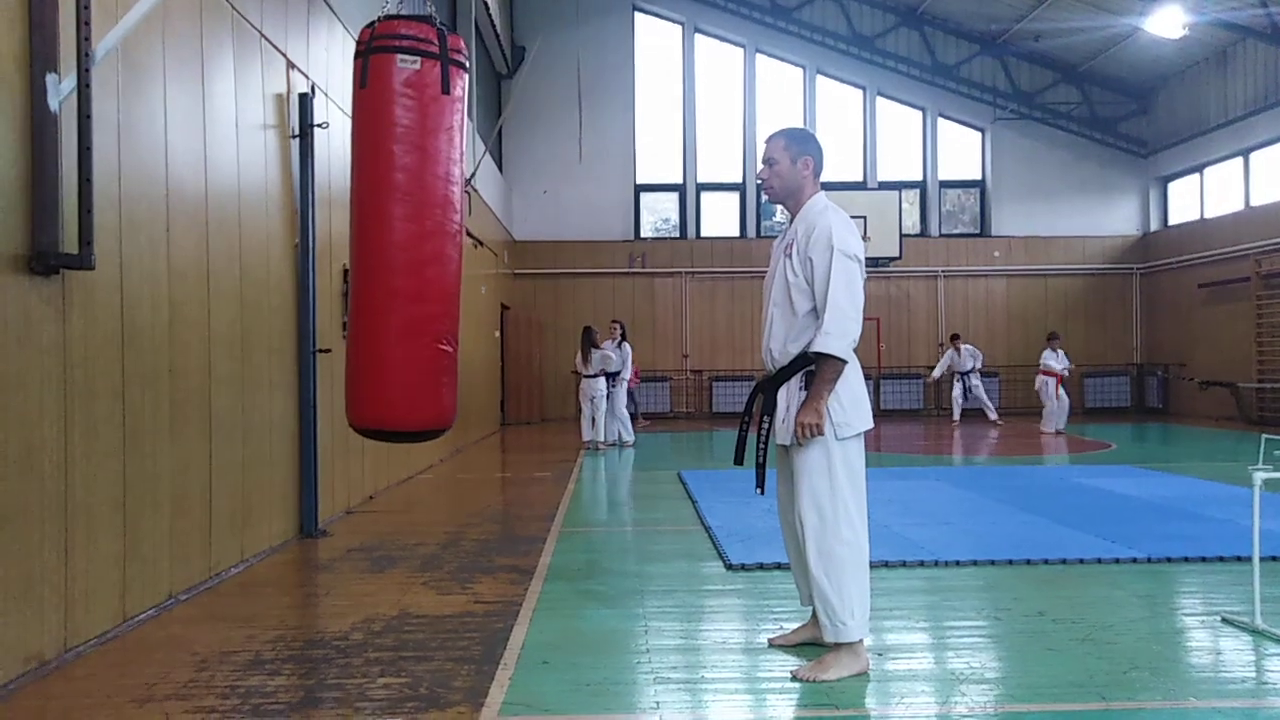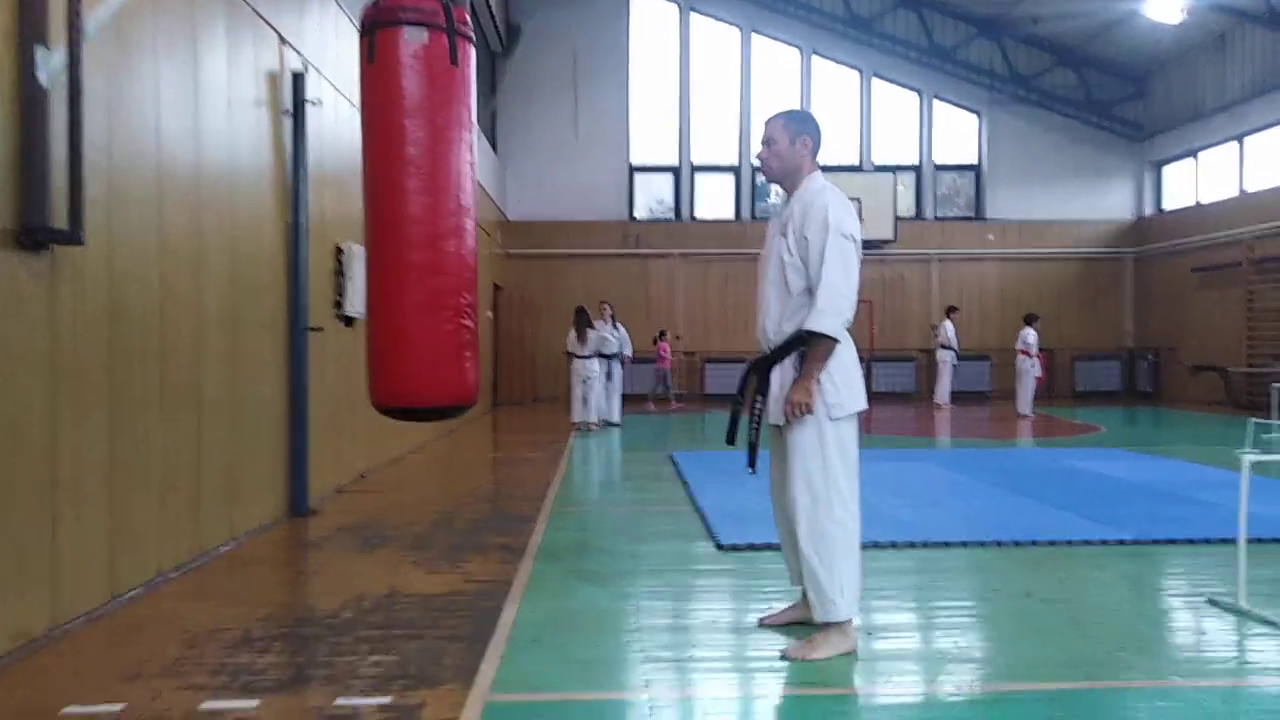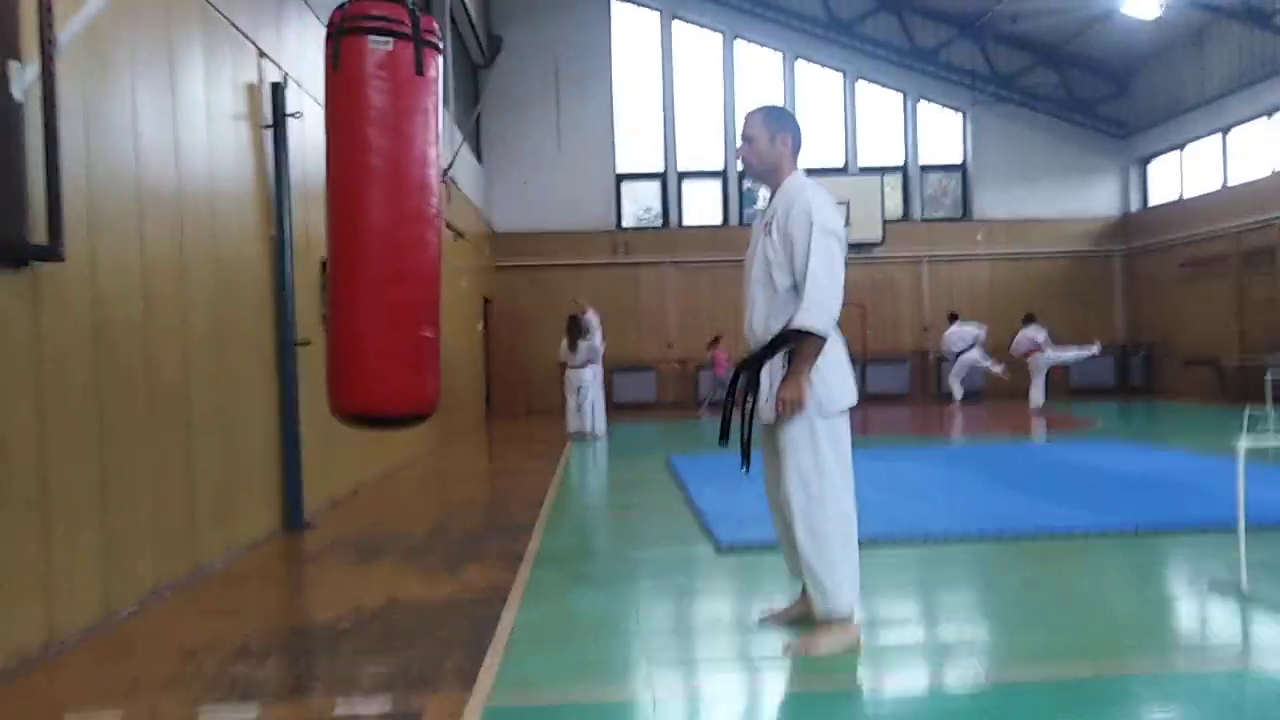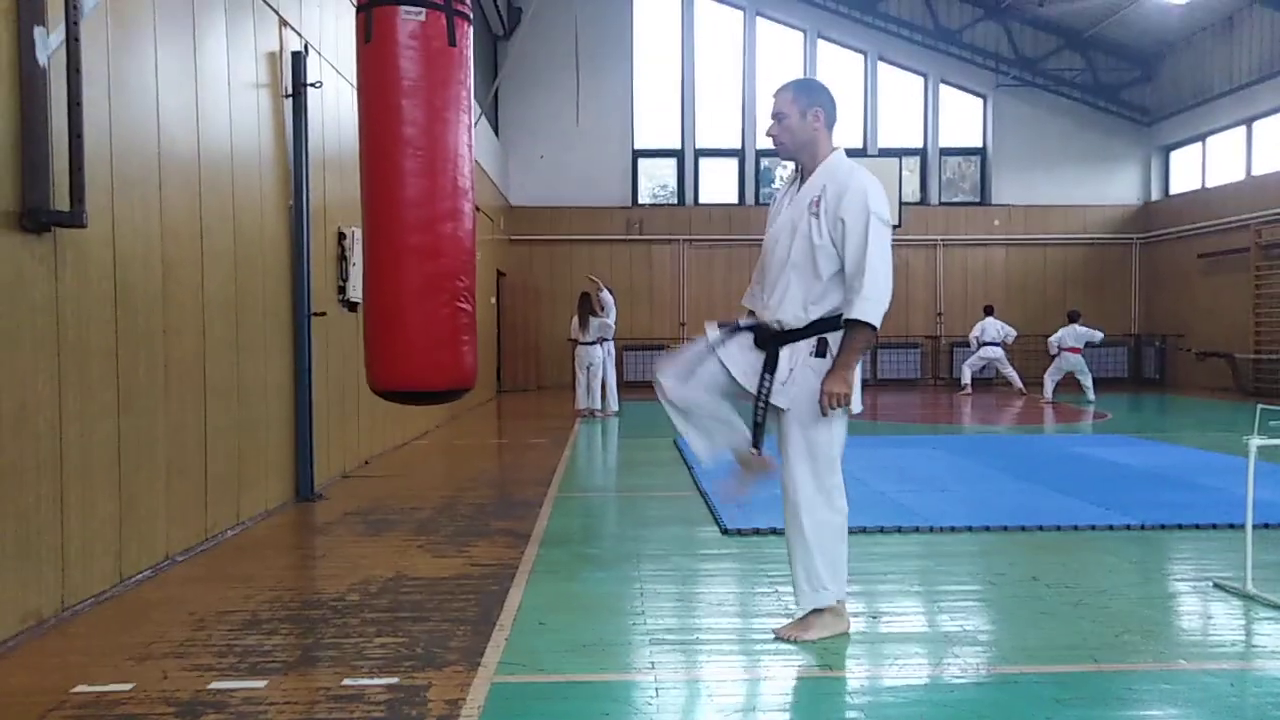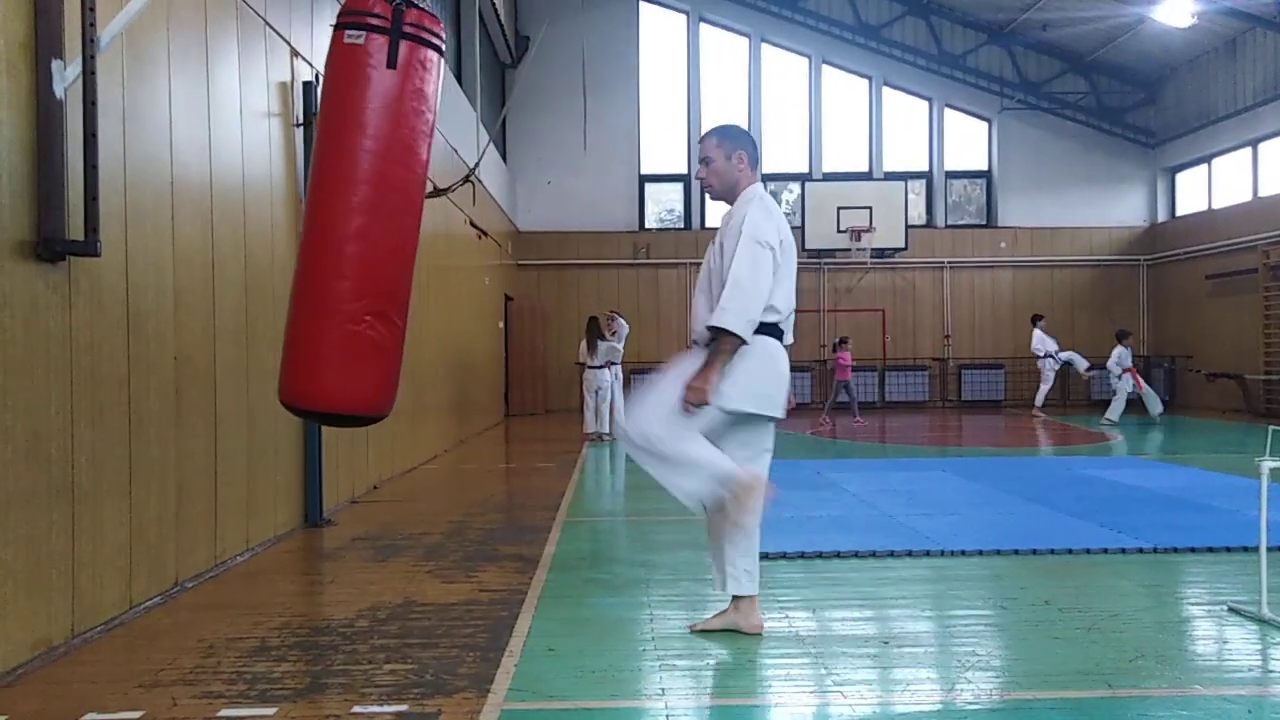
dt=1s
person 1, frame 1
left shoulder: (829, 227)
right shoulder: (792, 233)
left elbow: (840, 325)
left wrist: (815, 400)
right wrist: (776, 393)
left hip: (820, 396)
right hip: (794, 395)
left knee: (829, 518)
right knee: (799, 515)
left ankle: (849, 644)
right ankle: (822, 618)
person 1, frame 2
left shoulder: (824, 206)
right shoulder: (789, 212)
left elbow: (833, 303)
left wrist: (807, 378)
left hip: (814, 376)
right hip: (787, 375)
left knee: (821, 500)
right knee: (793, 495)
left ankle: (838, 622)
right ankle: (812, 597)
person 1, frame 3
left shoulder: (806, 202)
right shoulder: (774, 208)
left elbow: (820, 298)
left wrist: (797, 376)
left hip: (804, 371)
right hip: (778, 371)
left knee: (817, 491)
right knee: (789, 490)
left ankle: (841, 616)
right ankle: (813, 595)
person 1, frame 4
left shoulder: (856, 188)
right shoulder: (789, 191)
left elbow: (872, 291)
left wrist: (844, 369)
right wrist: (729, 336)
left hip: (813, 356)
right hip: (766, 344)
left knee: (811, 481)
right knee: (676, 380)
left ankle: (828, 607)
right ankle: (750, 449)
person 1, frame 5
left shoulder: (751, 216)
right shoulder: (753, 216)
left elbow: (738, 307)
left wrist: (707, 371)
left hip: (742, 366)
right hip: (748, 368)
left knee: (644, 427)
right knee: (722, 492)
left ankle: (734, 484)
right ankle: (743, 606)
